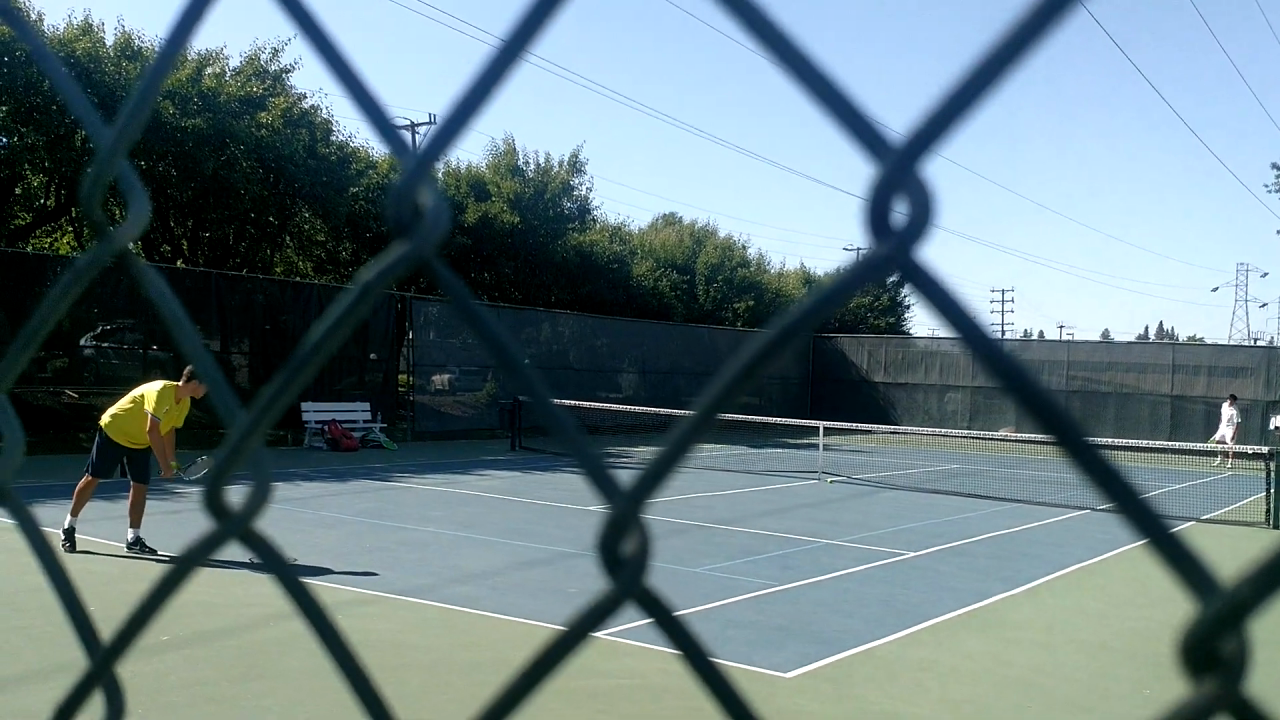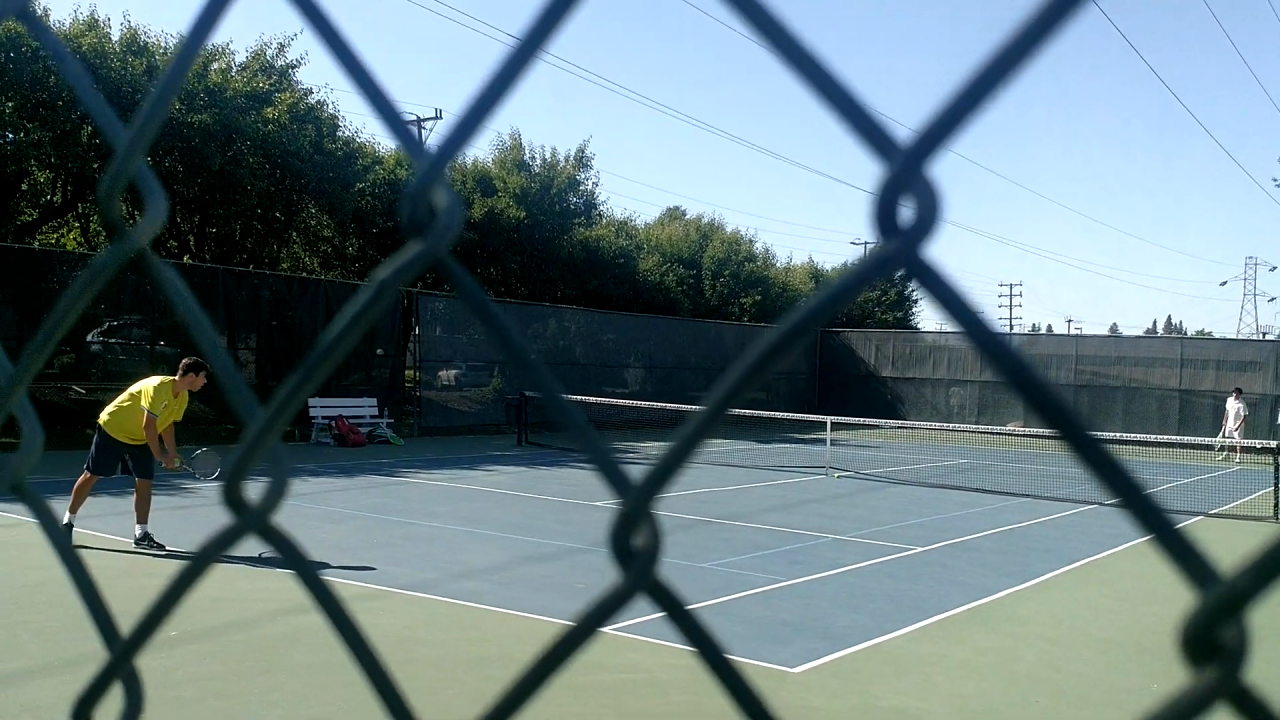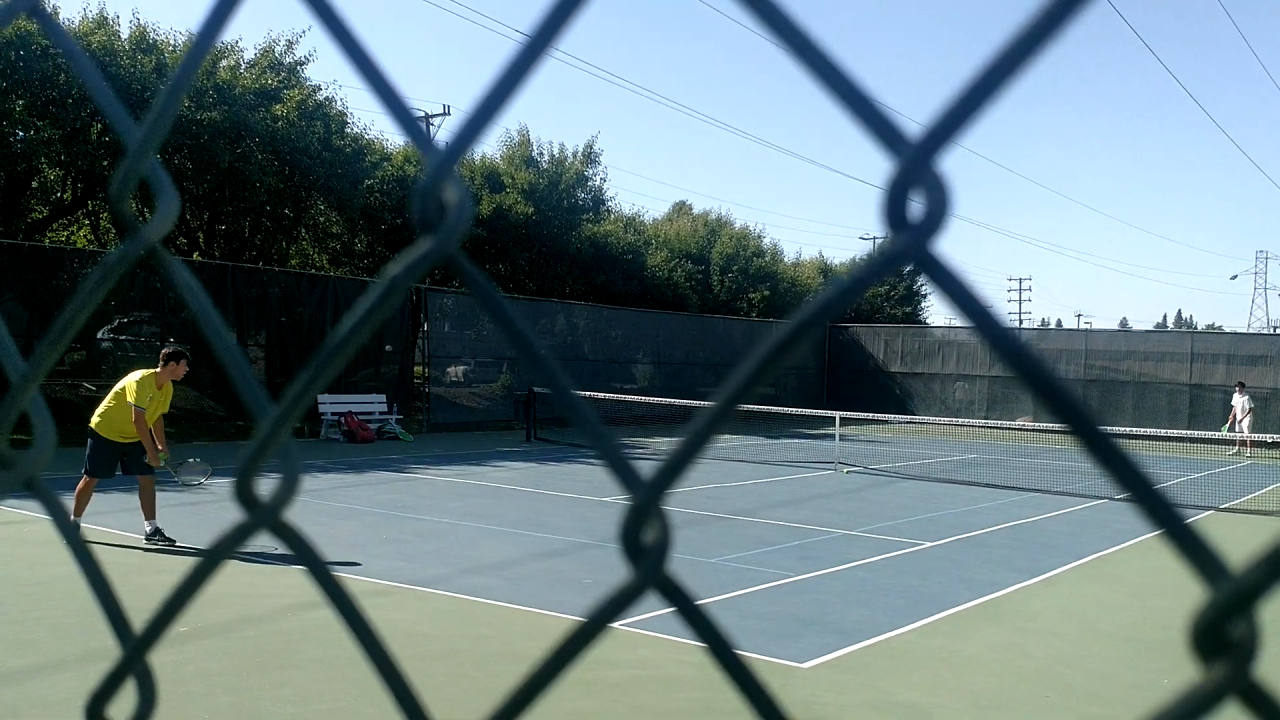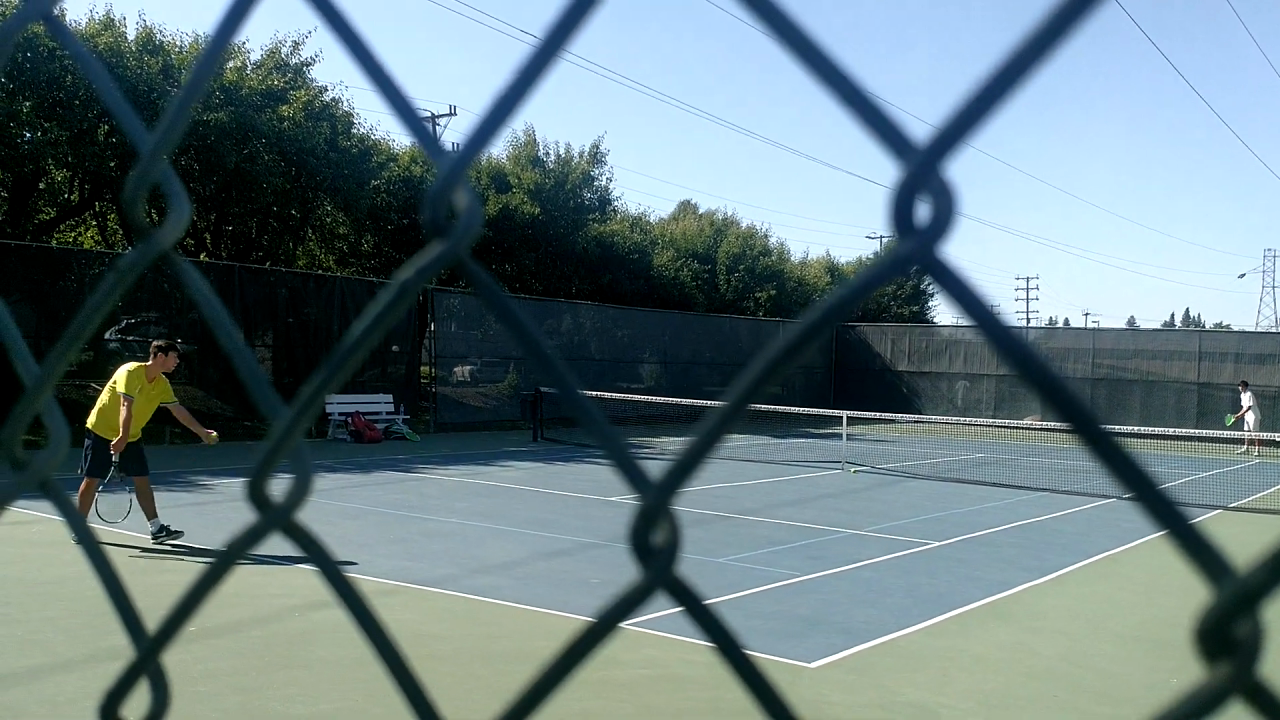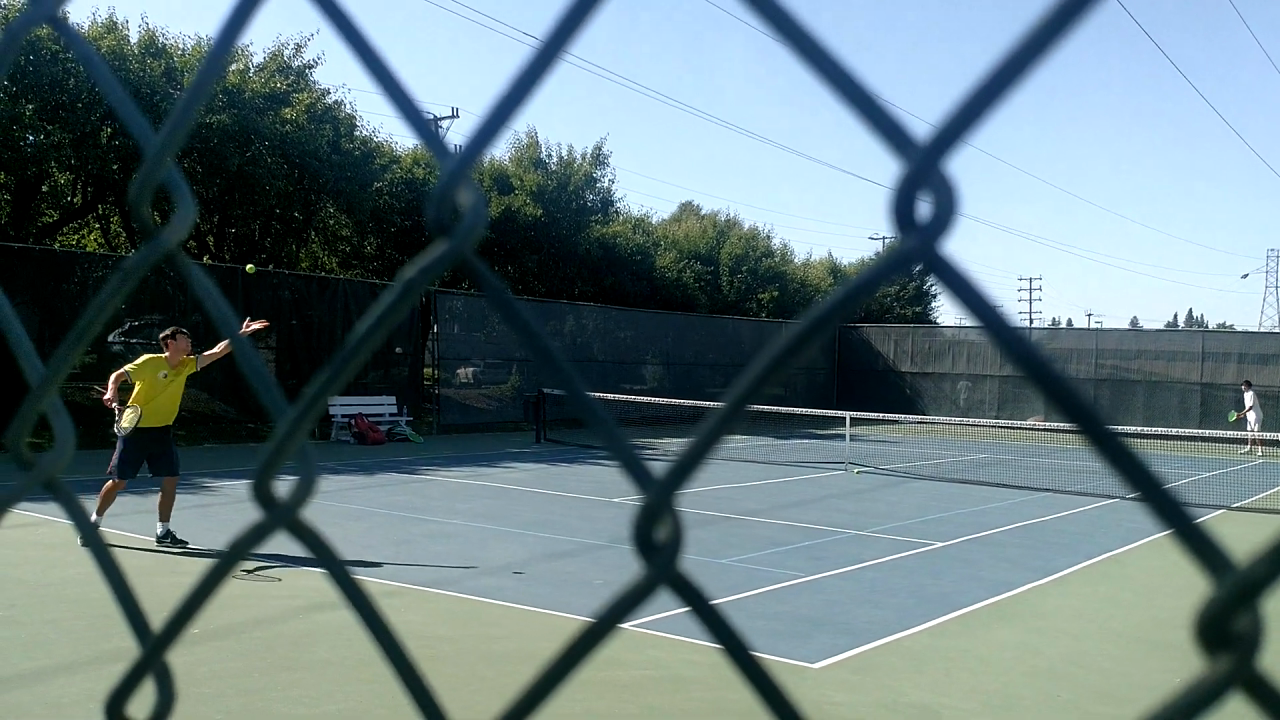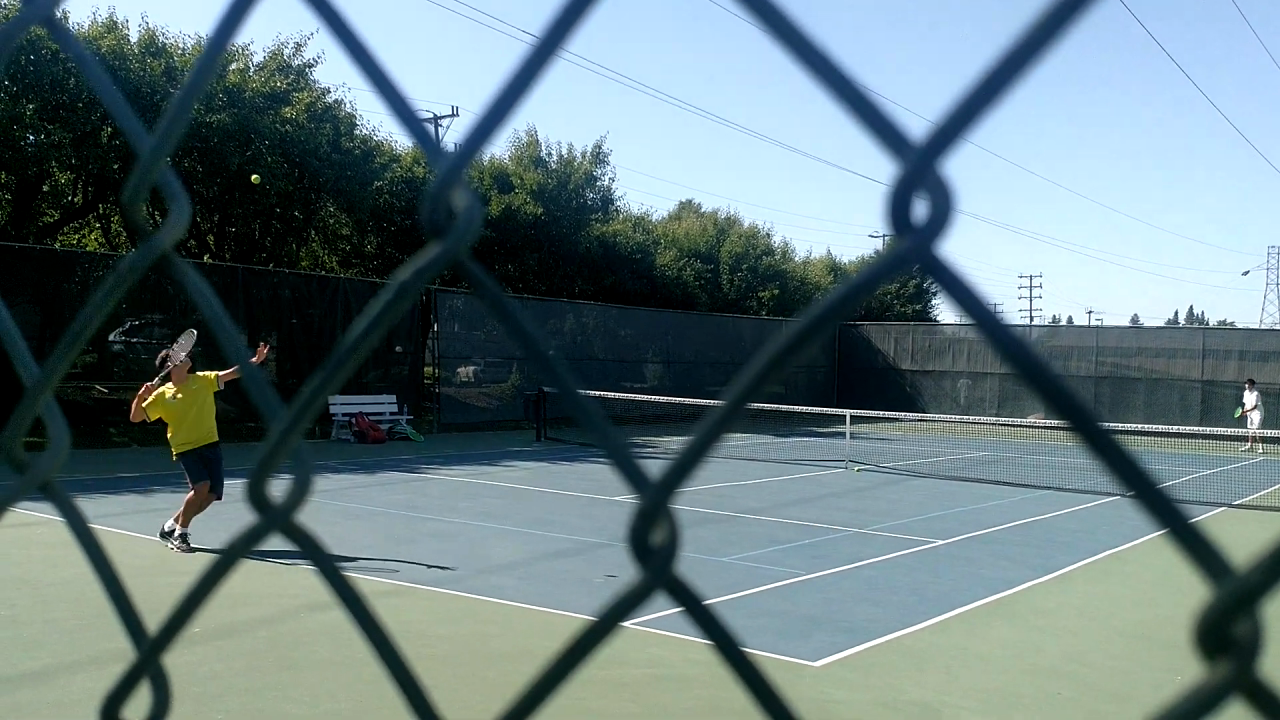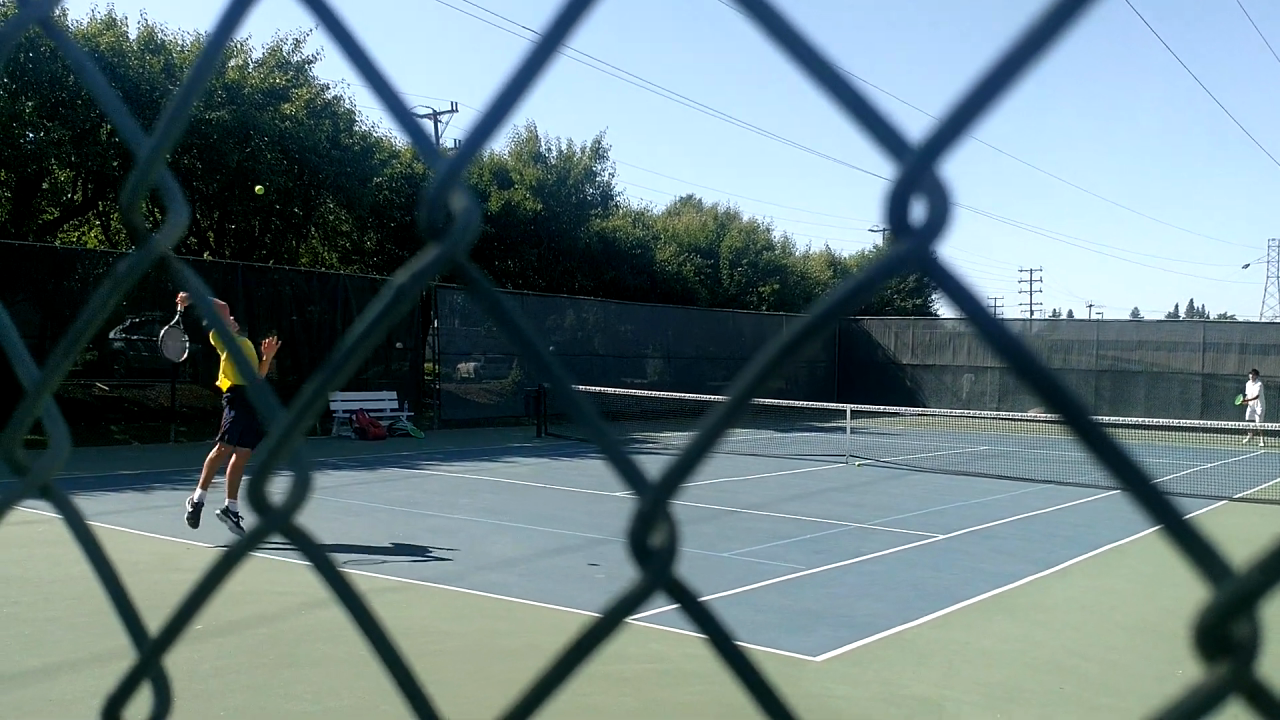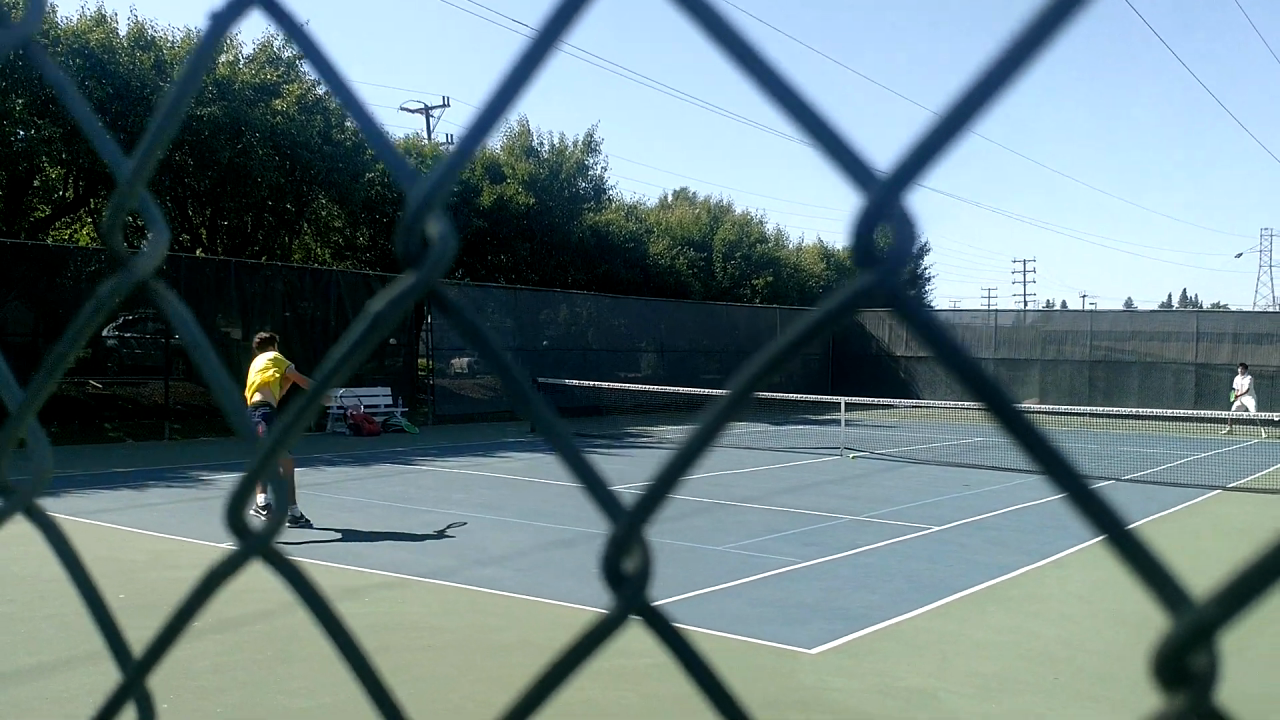
dt=0.3s
person 1, frame 1
left shoulder: (184, 402)
right shoulder: (160, 391)
left elbow: (169, 429)
right elbow: (152, 431)
left wrist: (171, 461)
right wrist: (164, 464)
left hip: (141, 443)
right hip: (113, 432)
left knee: (140, 486)
right knee: (92, 479)
left ankle: (133, 539)
right ankle: (69, 527)
person 1, frame 2
left shoulder: (183, 397)
right shoulder: (157, 387)
left elbow: (167, 424)
right elbow: (148, 426)
left wrist: (173, 453)
right wrist: (159, 456)
left hip: (140, 439)
right hip: (112, 430)
left knee: (145, 482)
right knee: (91, 476)
left ankle: (141, 534)
right ankle: (67, 523)
person 1, frame 3
left shoulder: (167, 388)
right shoulder: (140, 381)
left elbow: (156, 417)
right elbow: (138, 420)
left wrist: (162, 447)
right wrist: (151, 453)
left hip: (133, 437)
right hip: (105, 432)
left knee: (147, 479)
right knee: (91, 479)
left ankle: (152, 530)
right ankle: (73, 524)
person 1, frame 4
left shoulder: (162, 383)
right shoulder: (130, 371)
left elbow: (179, 410)
right elbow: (126, 406)
left wrist: (203, 432)
right wrist: (123, 437)
left hip: (131, 438)
right hip: (101, 434)
left knee: (142, 480)
right knee: (92, 480)
left ankle: (157, 528)
person 1, frame 5
left shoulder: (186, 365)
right shoulder: (149, 362)
left elbow: (216, 352)
right elbow: (117, 376)
left wrist: (242, 334)
right wrist: (111, 393)
left hip: (161, 431)
right hip: (134, 429)
left knee: (171, 479)
right knee: (119, 481)
left ankle: (163, 532)
right ankle: (93, 524)
person 1, frame 6
left shoulder: (204, 379)
right shoulder: (163, 395)
left elbow: (234, 372)
right elbow: (135, 417)
left wrist: (256, 360)
right wrist: (142, 394)
left hip: (212, 446)
right hip: (188, 450)
left knee: (210, 495)
right knee: (202, 488)
left ankle: (170, 527)
right ankle: (179, 532)
person 1, frame 7
left shoulder: (244, 343)
right shoulder: (222, 337)
left elbow: (259, 374)
right elbow: (223, 308)
left wrist: (268, 357)
right wrist: (192, 299)
left hip: (253, 398)
right hip: (238, 395)
left knee: (242, 454)
right knee: (225, 448)
left ankle: (230, 508)
right ankle: (198, 498)
person 1, frame 8
left shoulder: (257, 365)
right shoulder: (271, 358)
right elbow: (298, 377)
left wrist: (286, 383)
left hip: (255, 410)
right hip: (263, 410)
left knee: (287, 462)
left ankle: (293, 513)
right ankle: (261, 502)
